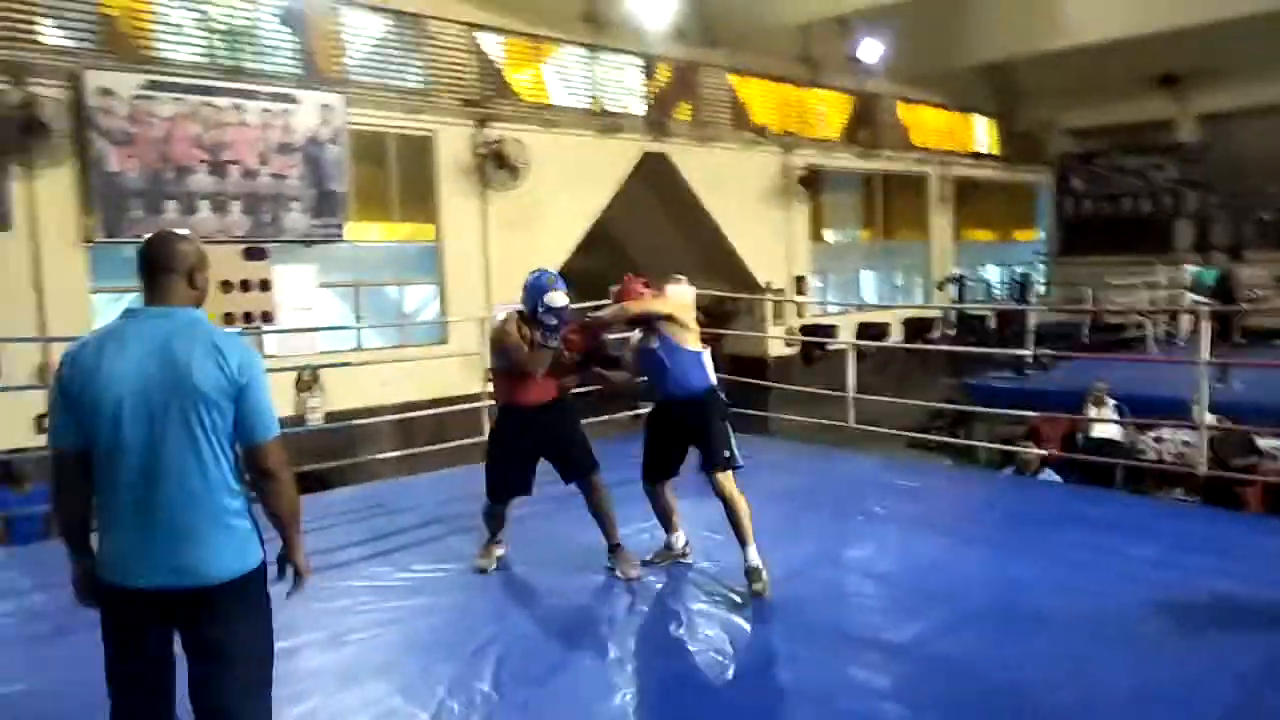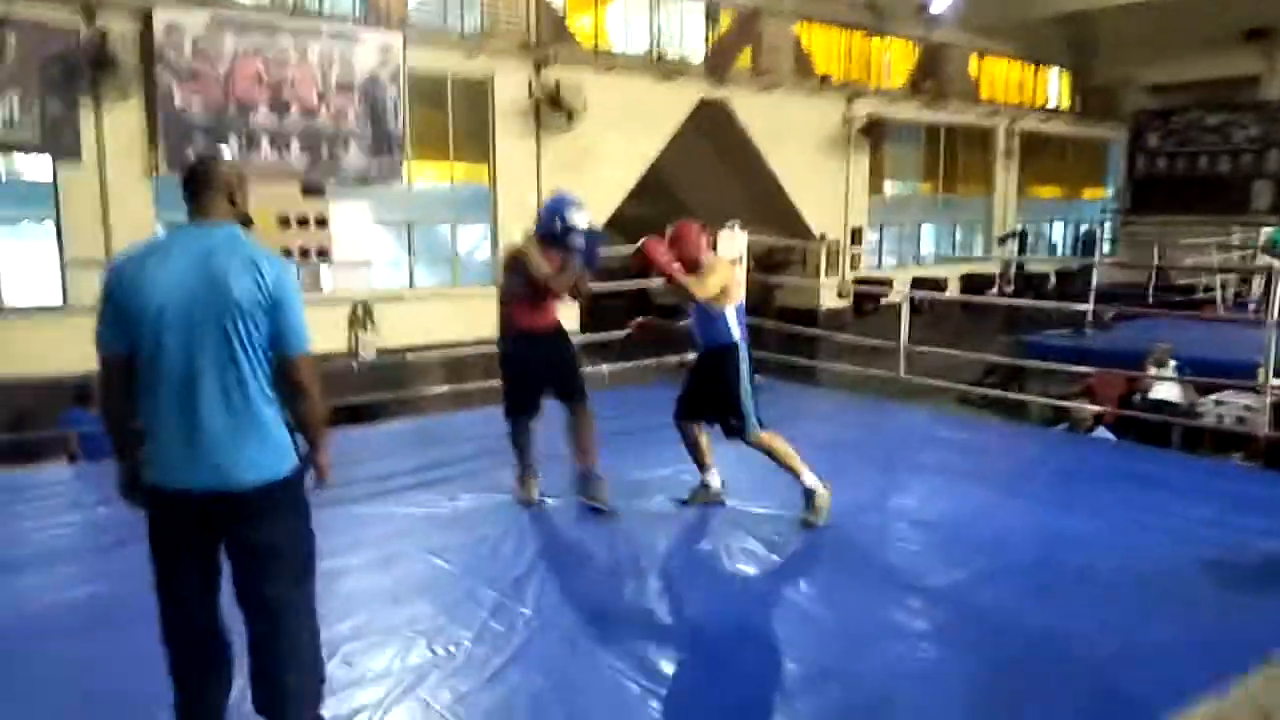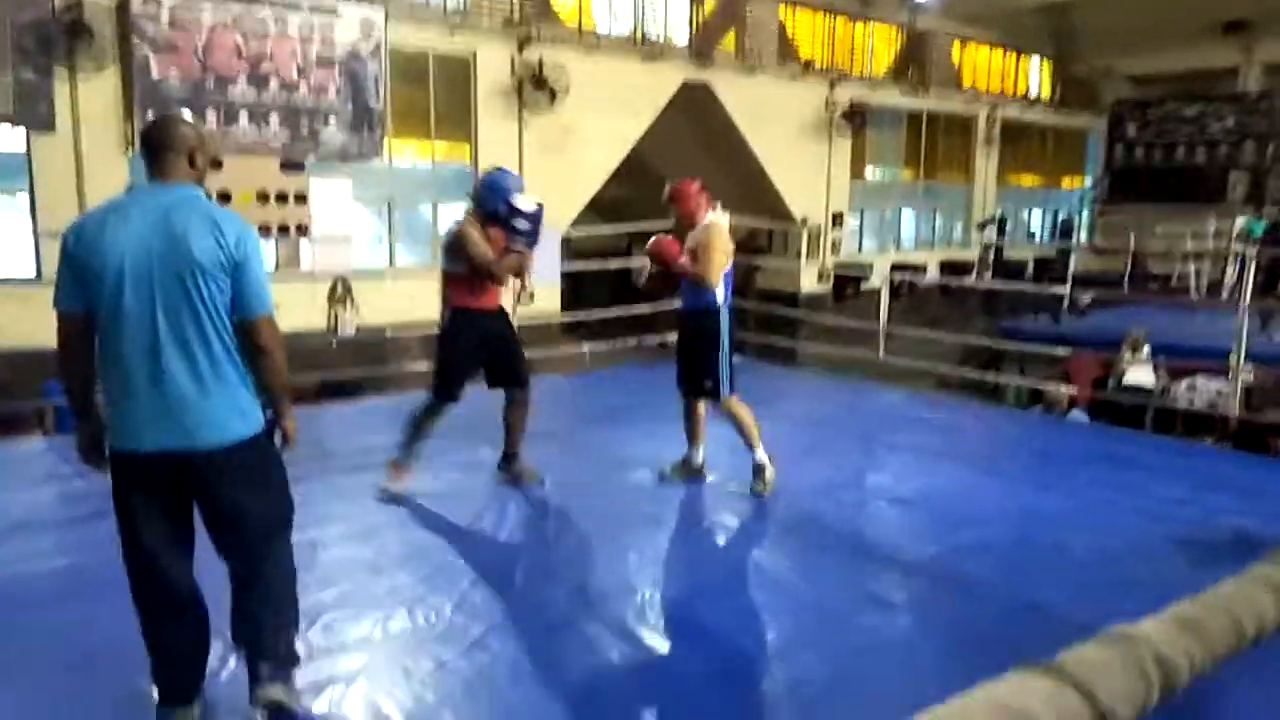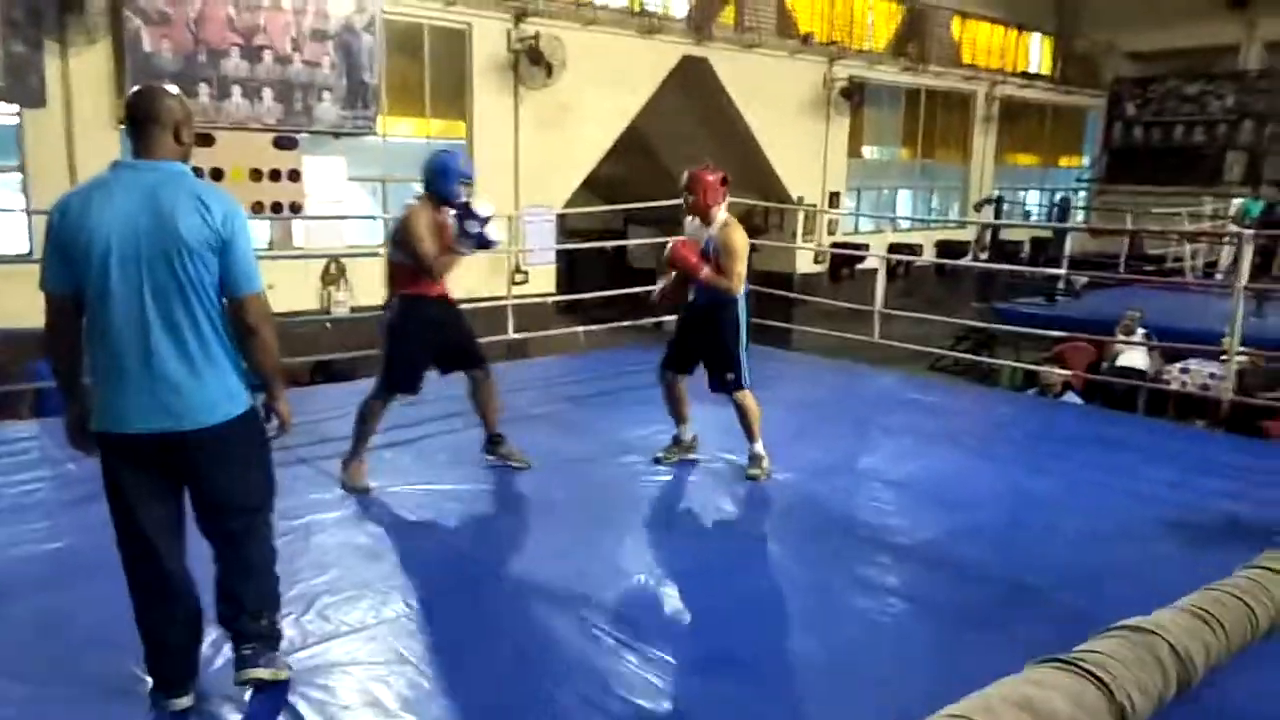
dt=0.2s
person 1, frame 1
left shoulder: (83, 360)
right shoulder: (230, 354)
left elbow: (70, 476)
right elbow: (268, 466)
left wrist: (81, 556)
right wrist: (293, 540)
left hip: (128, 573)
right hip: (223, 566)
person 1, frame 2
left shoulder: (129, 272)
right shoulder: (267, 269)
left elbow: (115, 378)
right elbow: (299, 374)
left wrist: (127, 454)
right wrist: (317, 442)
left hip: (171, 474)
right hip: (260, 469)
left knee: (187, 613)
right knee: (281, 606)
person 1, frame 3
left shoulder: (87, 233)
right shoulder: (227, 229)
left elbow: (73, 342)
right elbow: (261, 337)
left wrist: (86, 418)
right wrist: (283, 407)
left hip: (137, 437)
right hip: (228, 431)
left knee: (159, 574)
right knee: (262, 554)
person 1, frame 4
left shoulder: (73, 211)
right shoulder: (214, 207)
left elbow: (61, 321)
right elbow: (250, 316)
left wrist: (74, 398)
right wrist: (276, 389)
left hip: (124, 417)
right hip: (216, 410)
left knee: (151, 554)
right knee: (243, 533)
left ankle: (173, 683)
right ankle: (257, 650)
person 2, frame 1
left shoulder: (551, 326)
right shoulder: (507, 330)
left elbow: (564, 367)
right elbow: (532, 369)
right wrist: (550, 333)
left hip: (553, 411)
right hip: (517, 419)
left knee: (591, 480)
right knee: (499, 496)
left ankle: (616, 549)
right ankle: (493, 543)
person 2, frame 2
left shoulder: (561, 250)
right shoulder: (526, 252)
left elbow: (578, 292)
right elbow: (554, 287)
left wrist: (583, 258)
right wrist: (576, 255)
left hip: (550, 334)
right hip: (522, 339)
left knee: (578, 404)
right knee: (521, 416)
left ankle: (588, 478)
right ankle: (527, 475)
person 2, frame 3
left shoulder: (501, 228)
right shoulder: (467, 232)
left elbow: (519, 272)
right elbow: (499, 272)
left wrist: (525, 236)
right wrist: (518, 235)
left hip: (493, 316)
right hip: (464, 321)
left knee: (520, 390)
right knee: (441, 400)
left ankle: (511, 460)
right ankle: (401, 463)
person 2, frame 4
left shoulder: (444, 213)
right shoulder: (416, 218)
right elbow: (434, 269)
left wrist: (474, 237)
right wrist: (462, 238)
left hip: (440, 304)
right hip: (413, 310)
left knee: (479, 370)
right knee: (388, 389)
left ankle: (495, 442)
right ankle: (354, 458)
person 3, frame 1
left shoulder: (671, 310)
right shoulder: (641, 343)
left elbow: (628, 310)
right elbow: (622, 376)
left wrist: (592, 320)
left hip: (703, 405)
right hip: (669, 410)
left knee: (722, 483)
right knee: (652, 481)
left ankle: (754, 563)
right ankle: (676, 544)
person 3, frame 2
left shoulder: (720, 267)
right shoulder: (695, 277)
left elbow: (697, 292)
right elbow: (694, 321)
left wrist: (668, 268)
right wrist: (652, 324)
left hip: (730, 356)
right hip: (709, 357)
left knee: (752, 434)
right knee: (686, 420)
left ankle: (813, 487)
right ankle: (711, 485)
person 3, frame 3
left shoulder: (713, 233)
right shoulder: (691, 235)
left elbow: (711, 279)
left wrist: (678, 261)
right wrist: (664, 268)
left hip: (712, 320)
right hip: (692, 318)
left knee: (724, 398)
right knee: (691, 394)
left ankle: (762, 462)
right ankle: (694, 460)
person 3, frame 4
left shoulder: (731, 233)
right shoulder: (697, 226)
left elbow: (734, 286)
left wrist: (698, 270)
right wrist: (673, 283)
left hip: (725, 314)
right hip: (698, 309)
left knee: (736, 389)
right knee: (670, 373)
left ankle: (758, 453)
right ankle: (685, 439)
